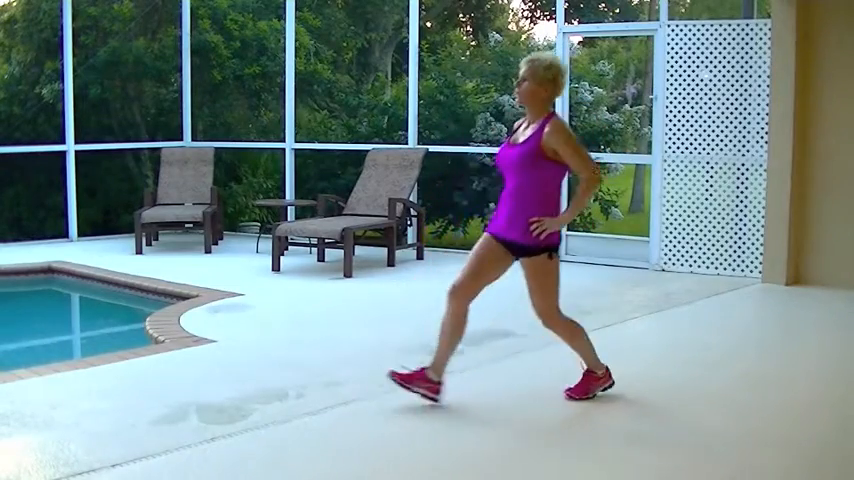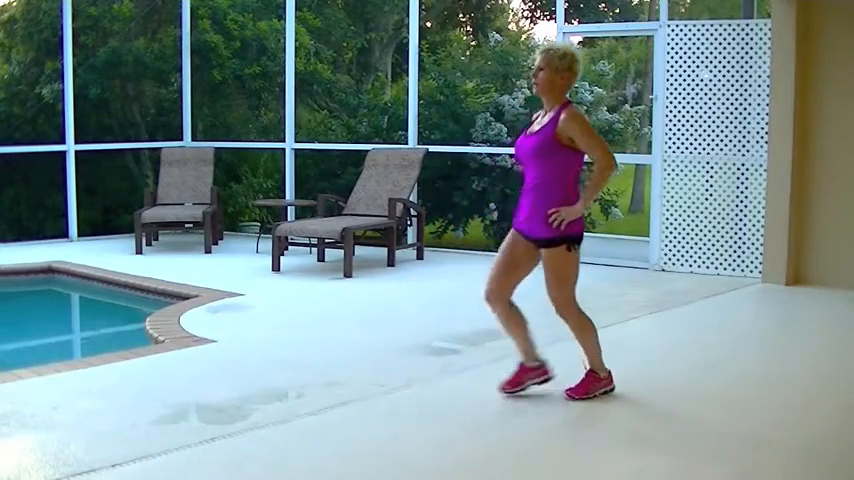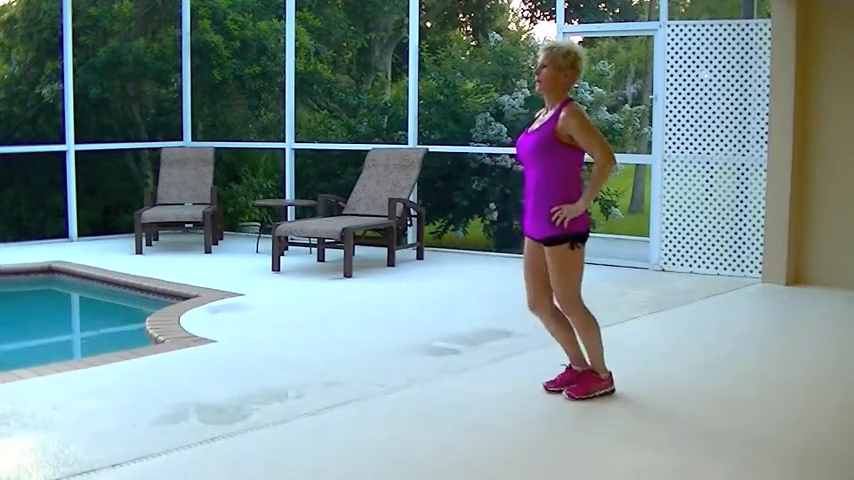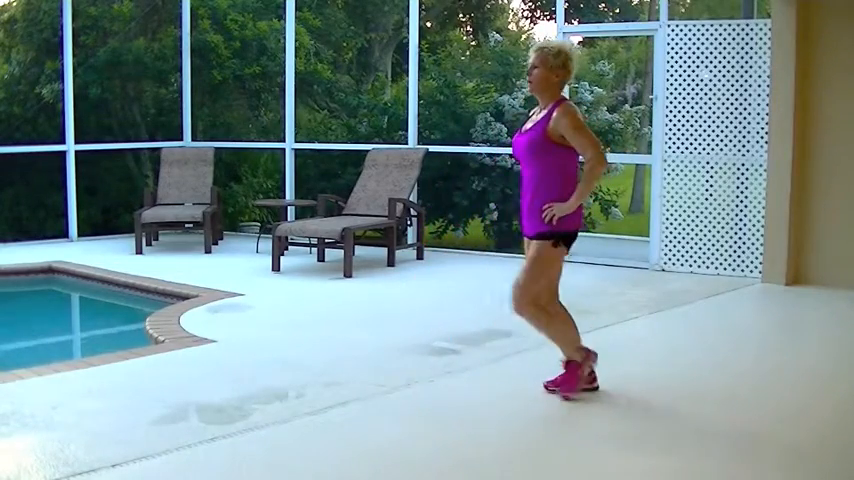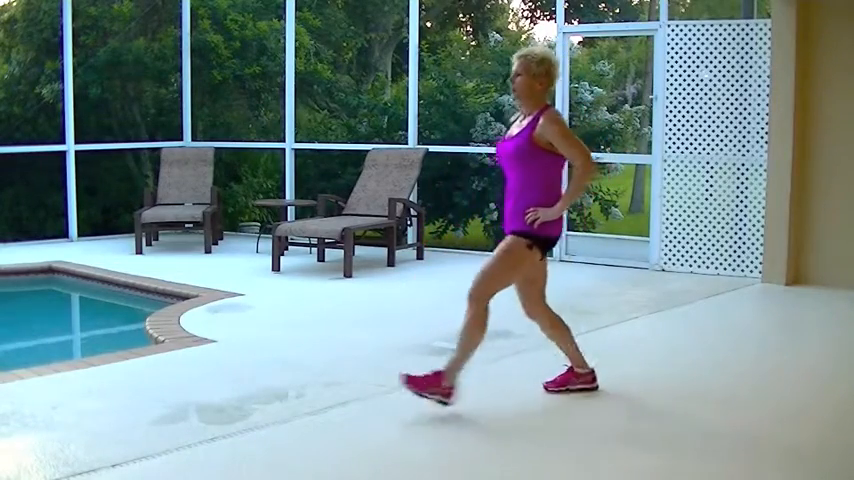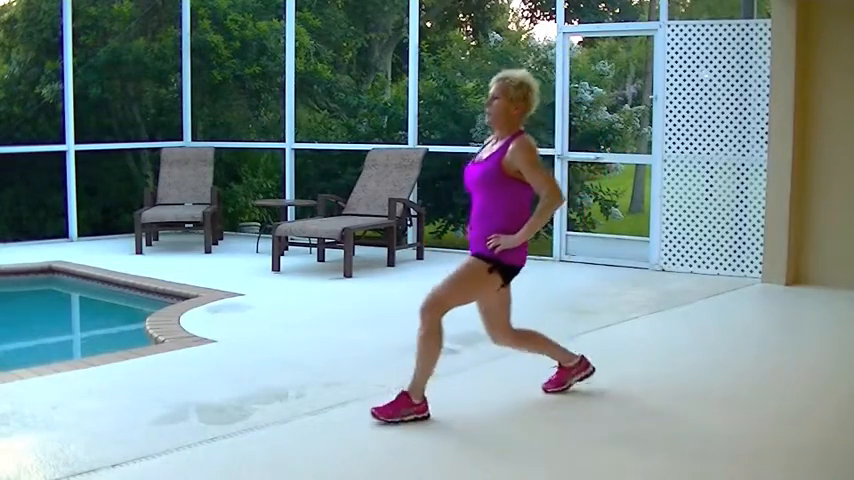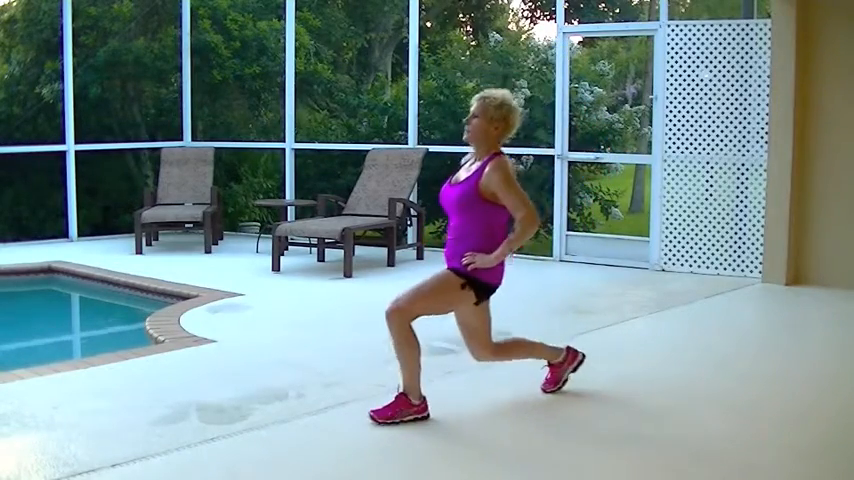
dt=0.2s
person 1, frame 1
left shoulder: (554, 129)
right shoulder: (520, 126)
left elbow: (591, 176)
left wrist: (562, 219)
left hip: (536, 236)
right hip: (502, 229)
left knee: (549, 316)
right knee: (458, 293)
left ankle: (599, 372)
right ankle: (432, 376)
person 1, frame 2
left shoulder: (569, 117)
right shoulder: (538, 117)
left elbow: (606, 161)
left wrist: (579, 207)
left hip: (557, 227)
right hip: (526, 221)
left knee: (564, 307)
right knee: (495, 294)
left ankle: (600, 376)
right ankle: (532, 364)
person 1, frame 3
left shoulder: (570, 115)
right shoulder: (542, 115)
left elbow: (606, 160)
left wrist: (580, 205)
left hip: (562, 225)
right hip: (535, 223)
left knee: (569, 304)
right knee: (538, 303)
left ankle: (601, 376)
right ankle: (579, 367)
person 1, frame 4
left shoulder: (563, 114)
right shoulder: (537, 114)
left elbow: (597, 160)
left wrist: (571, 204)
left hip: (555, 223)
right hip: (534, 221)
left knee: (523, 301)
right knee: (543, 302)
left ankle: (579, 355)
right ankle: (579, 369)
person 1, frame 5
left shoulder: (549, 121)
right shoulder: (520, 119)
left elbow: (586, 165)
left wrist: (557, 208)
left hip: (536, 229)
right hip: (519, 227)
left knee: (477, 293)
right knee: (535, 308)
left ankle: (446, 380)
right ankle: (581, 371)
person 1, frame 6
left shoulder: (519, 147)
right shoulder: (492, 143)
left elbow: (553, 196)
left wrist: (520, 237)
left hip: (498, 254)
right hip: (485, 251)
left knee: (430, 309)
right knee: (502, 334)
left ankle: (415, 399)
right ankle: (572, 362)
person 1, frame 7
left shoulder: (497, 169)
right shoulder: (470, 161)
left elbow: (529, 220)
left wrist: (496, 256)
left hip: (475, 271)
right hip: (462, 270)
left knee: (397, 313)
right knee: (485, 351)
left ankle: (413, 400)
right ankle: (562, 356)
